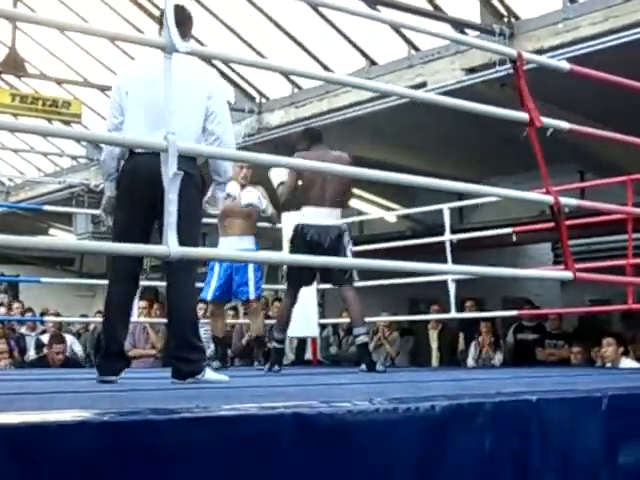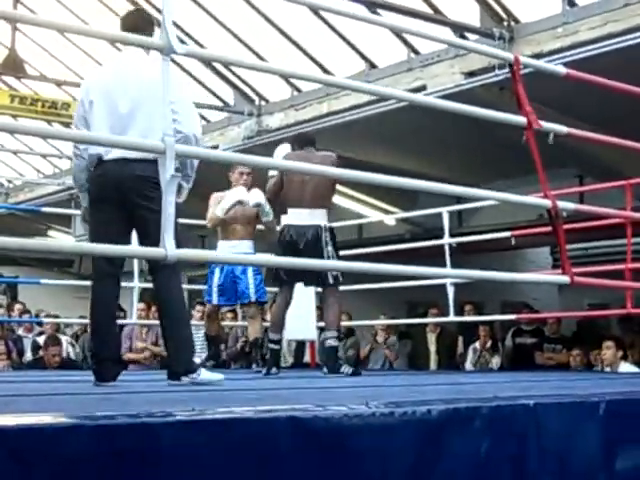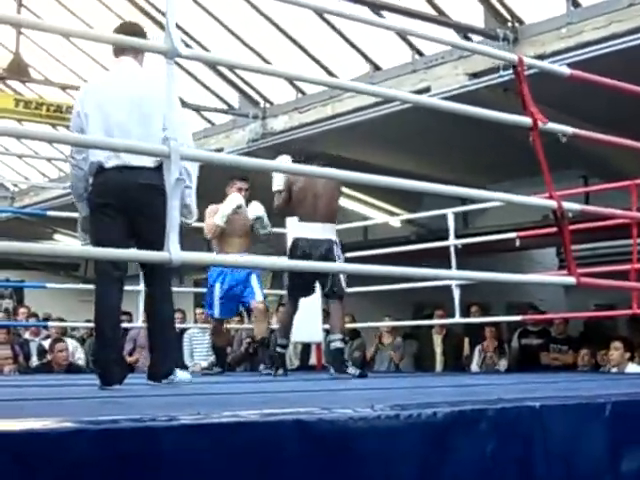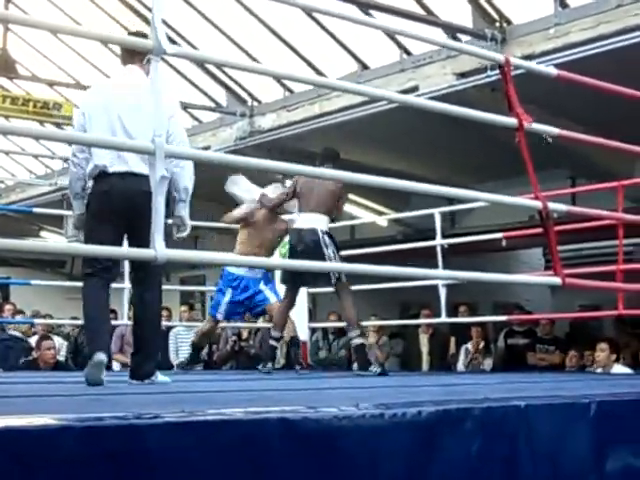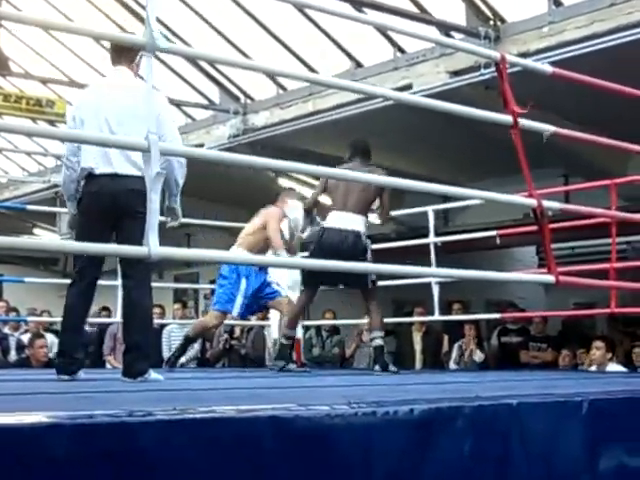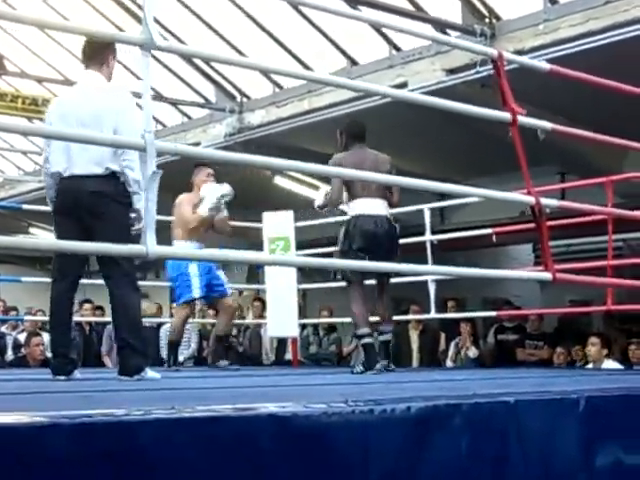
dt=0.4s
person 1, frame 1
left shoulder: (133, 72)
right shoulder: (204, 74)
left elbow: (114, 132)
right elbow: (220, 136)
left wrist: (110, 185)
right wrist: (220, 187)
left hip: (136, 169)
right hip: (181, 171)
left knee: (124, 266)
right knee: (180, 267)
left ankle: (110, 362)
right ankle: (188, 365)
person 1, frame 2
left shoulder: (95, 79)
right shoulder: (164, 74)
left elbow: (80, 142)
right elbow: (189, 132)
left wrist: (83, 192)
right wrist: (185, 179)
left hip: (106, 177)
right hip: (148, 174)
left knee: (106, 272)
right knee: (165, 269)
left ankle: (105, 368)
right ankle: (182, 365)
person 1, frame 3
left shoulder: (90, 91)
right shoulder: (158, 87)
left elbow: (78, 154)
right elbow: (180, 143)
left wrist: (82, 205)
right wrist: (188, 195)
left hip: (106, 186)
right hip: (149, 184)
left knee: (109, 278)
right knee: (158, 277)
left ankle: (110, 371)
right ankle: (163, 368)
person 1, frame 4
left shoulder: (95, 95)
right shoulder: (162, 97)
left elbow: (78, 154)
right elbow: (179, 156)
left wrist: (78, 203)
right wrist: (181, 206)
left hip: (107, 189)
right hip: (147, 191)
left knee: (97, 272)
right knee: (147, 279)
left ankle: (98, 348)
right ankle: (144, 368)
person 1, frame 5
left shoulder: (86, 97)
right shoulder: (151, 97)
left elbow: (71, 156)
right elbow: (173, 153)
left wrist: (72, 204)
right wrist: (173, 198)
left hip: (96, 189)
right hip: (136, 190)
left knee: (83, 276)
right knee: (137, 278)
left ankle: (68, 362)
right ankle: (137, 366)
person 1, frame 6
left shoulder: (59, 102)
right shoulder: (117, 97)
left elbow: (48, 160)
right elbow: (130, 153)
left wrist: (54, 203)
right wrist: (138, 199)
left hip: (67, 191)
right hip: (104, 190)
left knee: (64, 277)
right knee: (120, 277)
left ankle: (62, 363)
right ankle: (133, 364)
person 2, frame 1
left shoulder: (299, 160)
right shoulder: (345, 159)
left elbow: (285, 199)
left wrist: (284, 181)
left hip: (306, 229)
right hip: (334, 229)
left knee: (290, 295)
right knee: (348, 290)
left ankle: (275, 357)
right ankle: (365, 356)
person 2, frame 2
left shoulder: (286, 159)
right shoulder: (331, 159)
left elbow: (271, 196)
left wrist: (274, 171)
left hip: (290, 230)
right hip: (317, 230)
left knee: (284, 295)
right knee: (331, 292)
left ankle: (273, 360)
right ankle: (331, 359)
person 2, frame 3
left shoulder: (293, 178)
left elbow: (279, 208)
left wrist: (278, 183)
left hip: (301, 243)
right hip: (327, 243)
left knee: (291, 302)
right knee: (335, 301)
left ankle: (279, 362)
right ankle: (337, 358)
person 2, frame 4
left shoulder: (300, 179)
right shoulder: (339, 182)
left elbow: (273, 204)
right elbow: (334, 215)
left wrist: (260, 197)
left hip: (297, 235)
right hip: (318, 234)
left knee: (289, 296)
right knee: (343, 292)
left ankle: (269, 358)
right ankle: (361, 359)
person 2, frame 5
right shoulder: (379, 175)
left elbow: (311, 203)
right elbow: (384, 216)
left hip: (328, 233)
right hip: (355, 237)
left knee: (306, 295)
right knee: (370, 297)
left ankle: (282, 354)
right ankle: (380, 358)
person 2, frame 6
left shoulder: (340, 160)
right shoulder: (385, 159)
left elbow: (335, 197)
right elbow: (395, 199)
left wrist: (322, 202)
left hip: (359, 222)
right hip: (385, 223)
left knee: (355, 287)
right knee: (382, 288)
left ankle: (368, 353)
right ankle: (385, 354)
person 3, frame 1
left shoulder: (258, 192)
left elbow: (272, 216)
right elbow: (206, 207)
left wrist: (260, 204)
right wrist: (222, 195)
left hip: (247, 253)
left knee: (253, 305)
right knee: (215, 307)
left ankle: (259, 357)
right ankle: (220, 355)
person 3, frame 2
left shoulder: (257, 199)
right shoulder: (218, 197)
left elbow: (271, 226)
right elbow: (210, 222)
left wrist: (263, 206)
right wrist: (228, 203)
left hip: (247, 257)
right hip: (222, 257)
left knee: (253, 310)
right knee: (212, 309)
left ankle: (257, 359)
person 3, frame 3
left shoulder: (252, 211)
right shoulder: (214, 210)
left elbow: (265, 232)
right elbow: (209, 234)
left wrist: (261, 218)
right wrist: (225, 212)
left hip: (246, 269)
right hip: (222, 270)
left knee: (260, 308)
right knee: (217, 322)
right ankle: (220, 363)
person 3, frame 4
left shoulder: (283, 225)
right shoulder: (253, 215)
right elbow: (229, 219)
right wrist: (249, 206)
left hip: (259, 276)
right hip: (234, 276)
left knee: (278, 310)
right knee: (211, 325)
right ankle: (193, 358)
person 3, frame 5
left shoulder: (283, 221)
right shoulder: (275, 212)
left elbow: (291, 250)
right elbow: (276, 243)
left wrist: (294, 231)
left hip: (256, 269)
right hip: (238, 267)
left knee: (287, 305)
right knee: (215, 319)
right ankle: (178, 352)
person 3, frame 6
left shoulder: (209, 200)
right shoulder: (185, 199)
left elbow: (226, 230)
right elbow: (191, 223)
left wrist: (220, 207)
right wrist: (209, 202)
left hip: (203, 257)
right hip: (183, 257)
left knee: (228, 304)
right knee: (185, 308)
left ankle: (218, 355)
right ankle: (171, 359)
